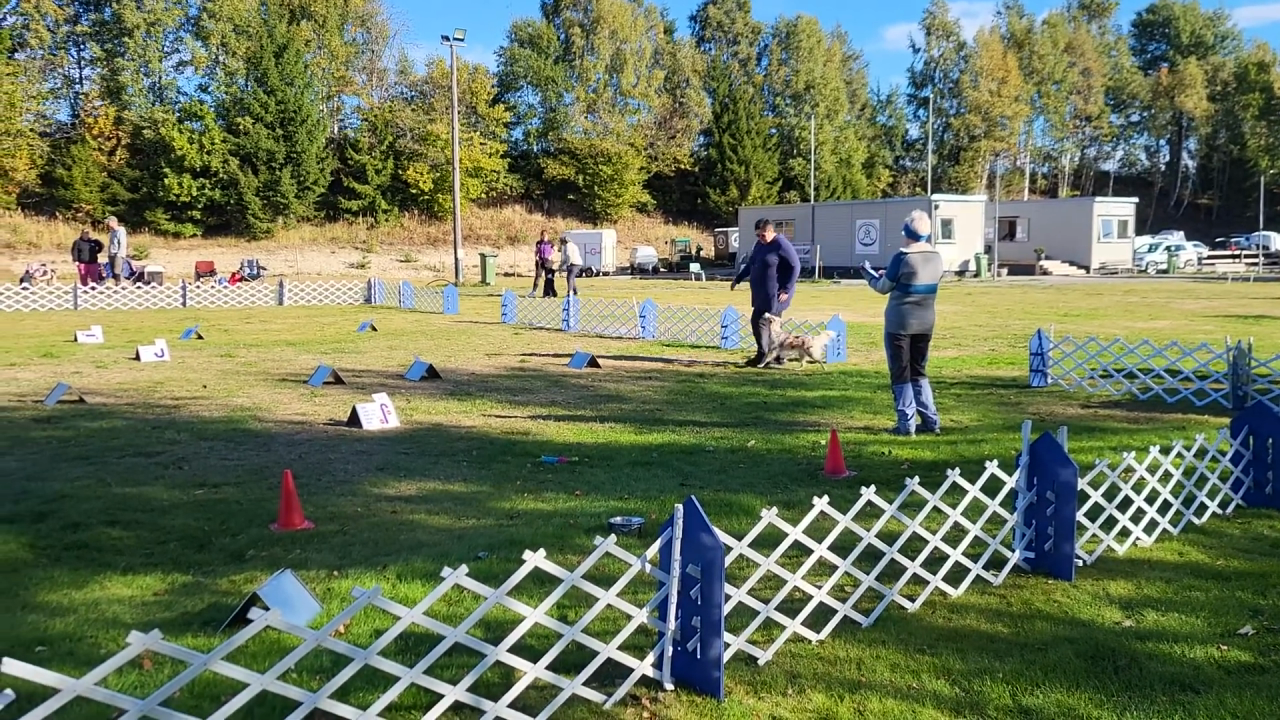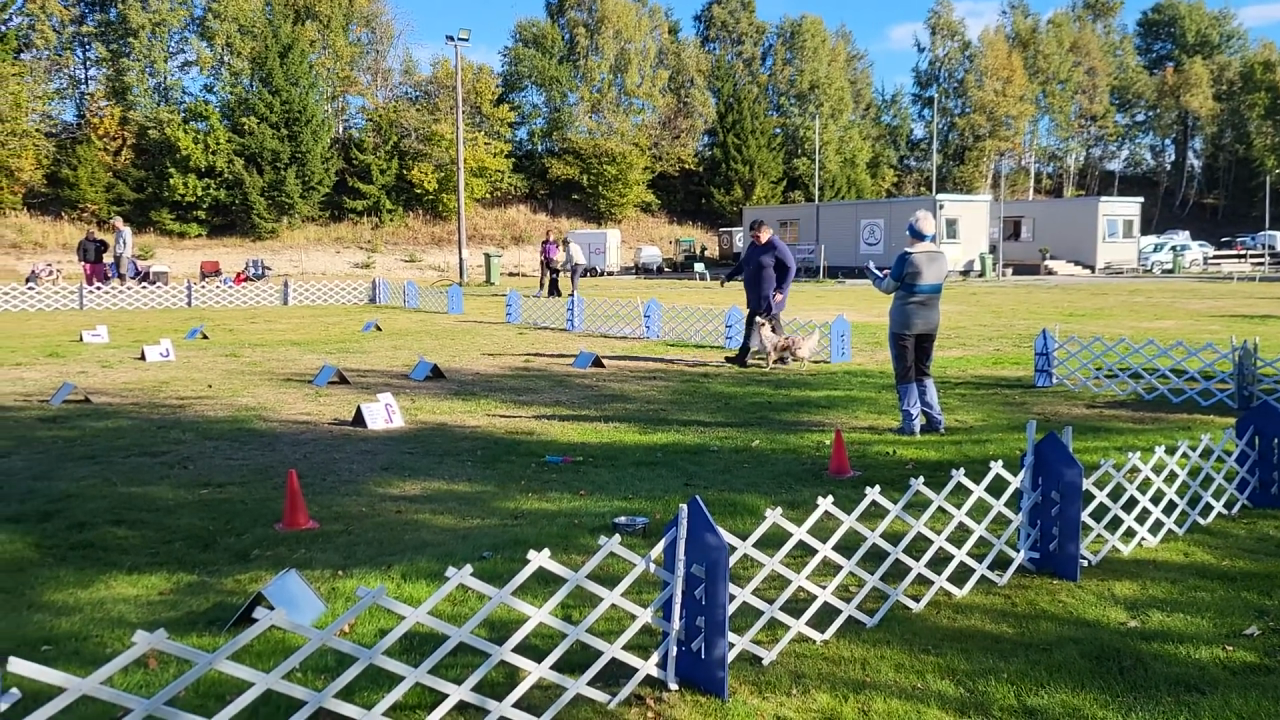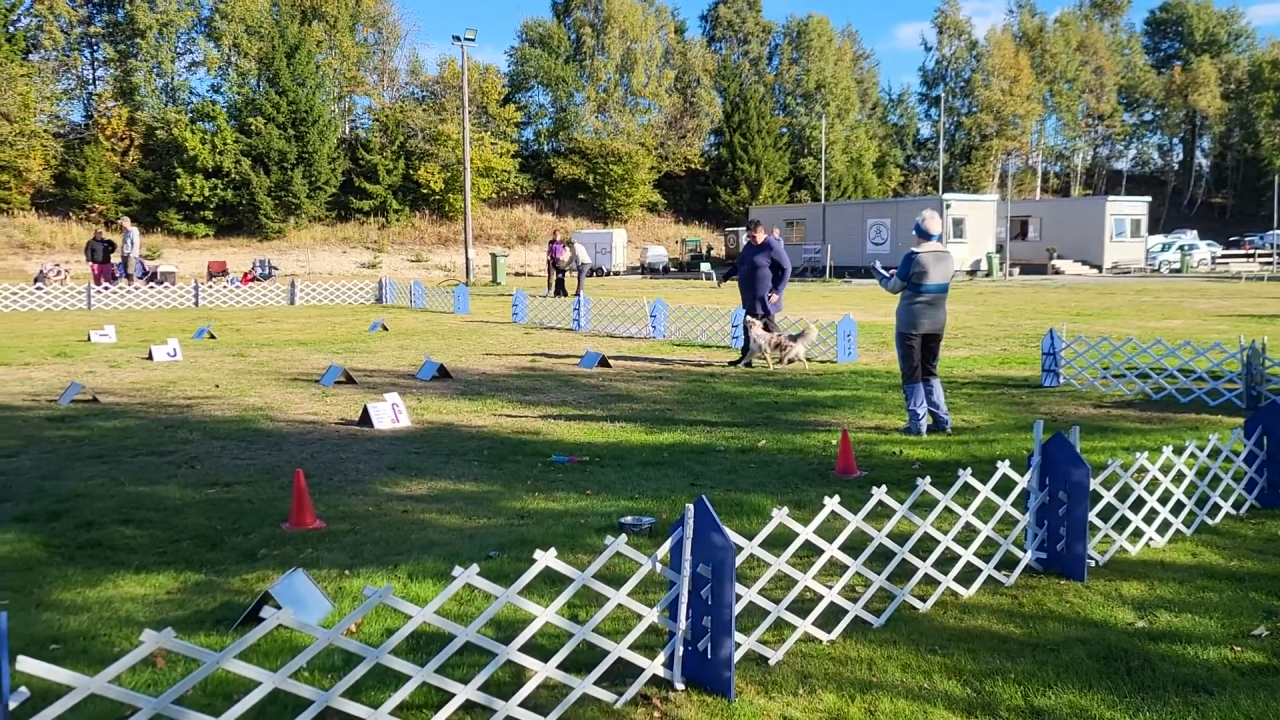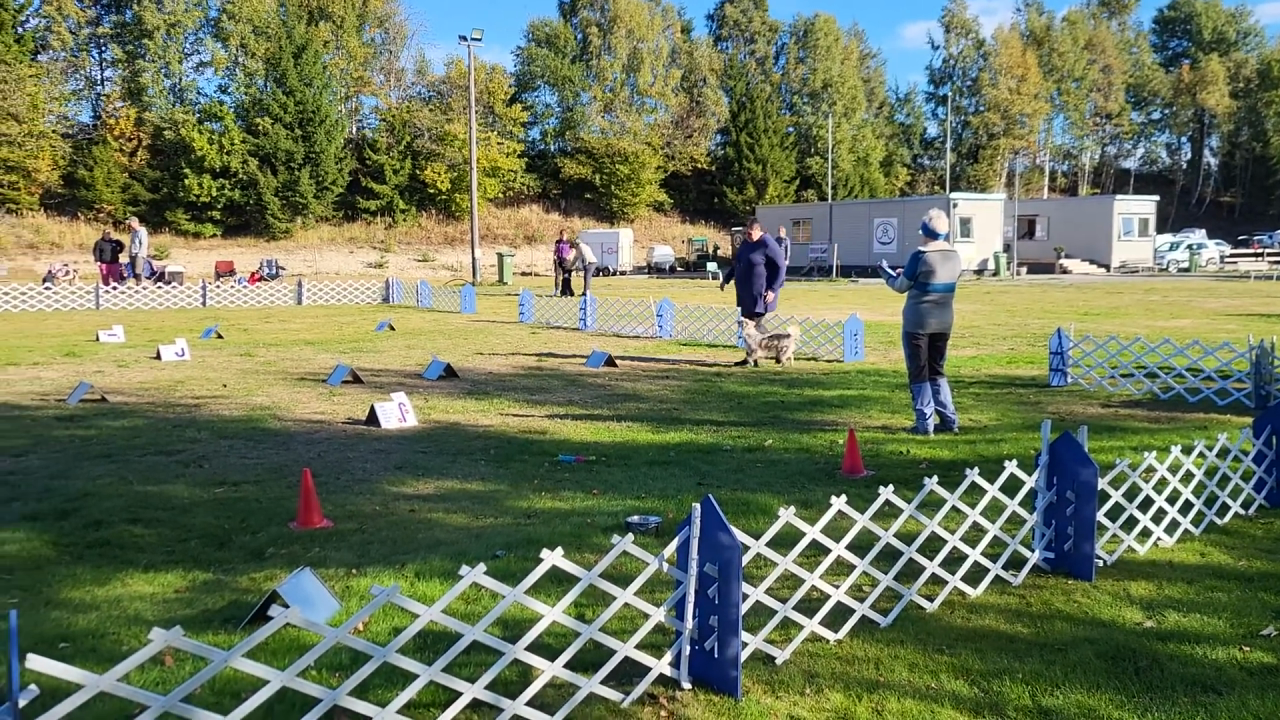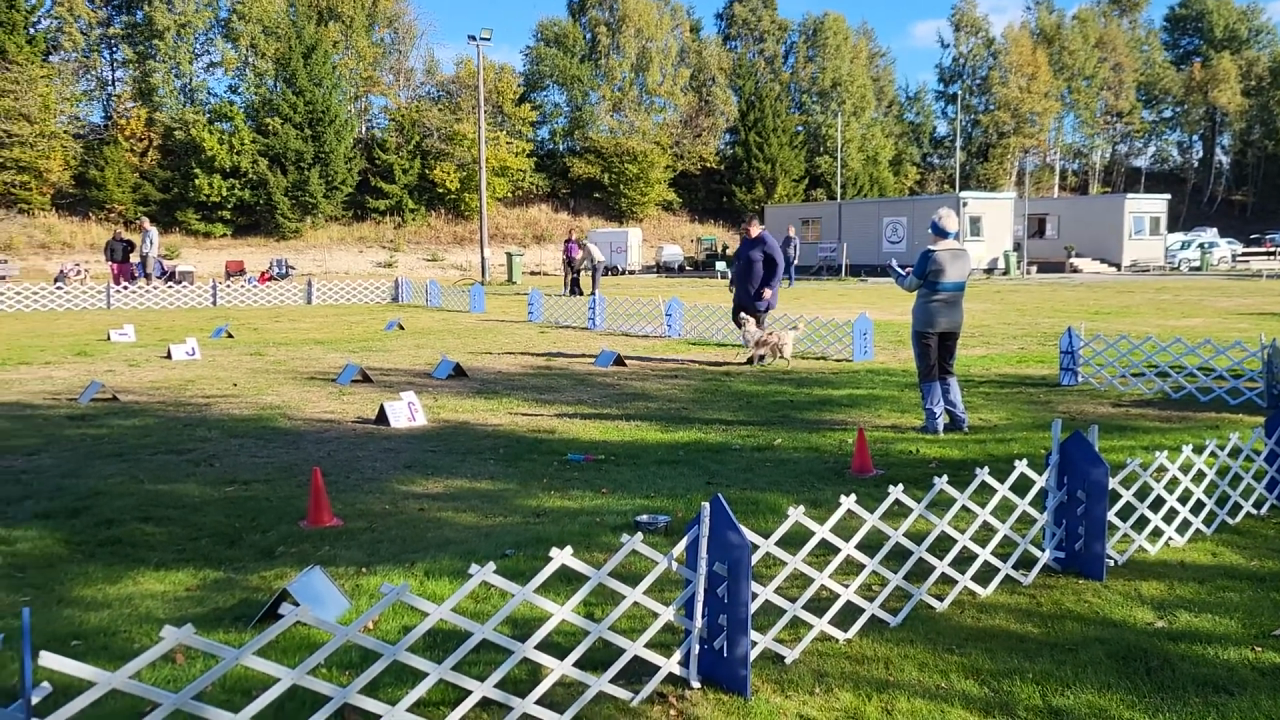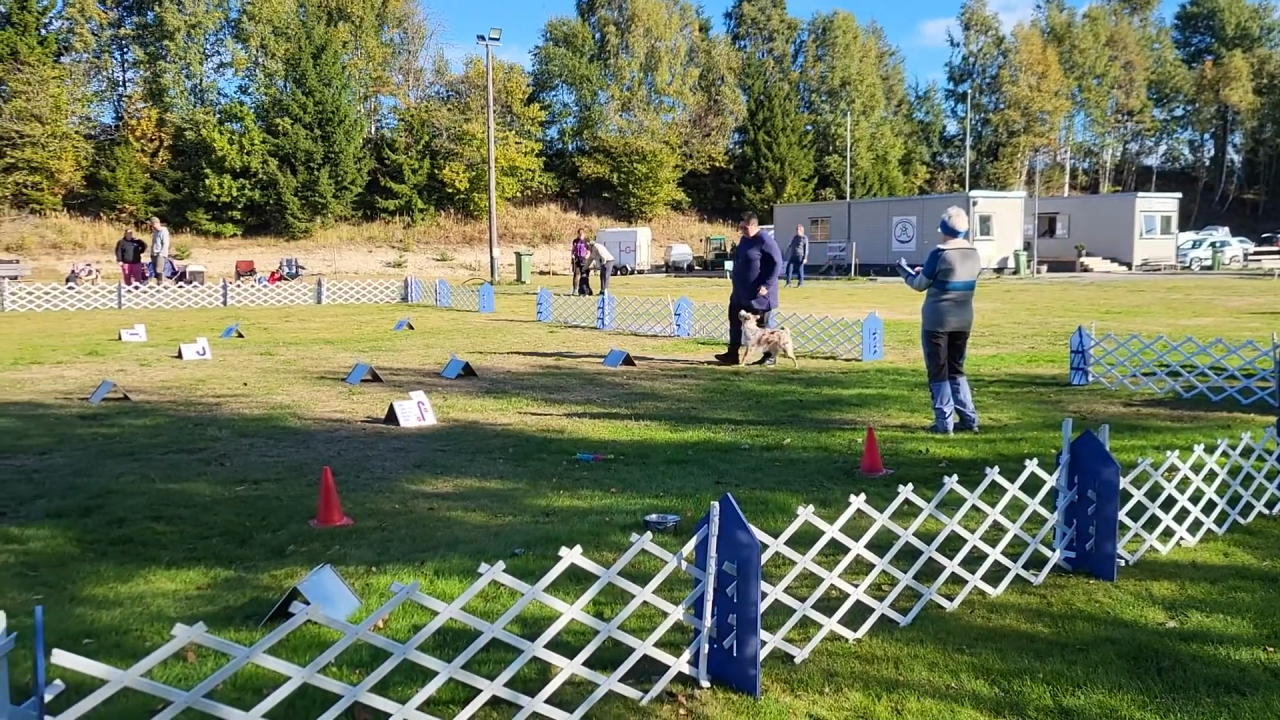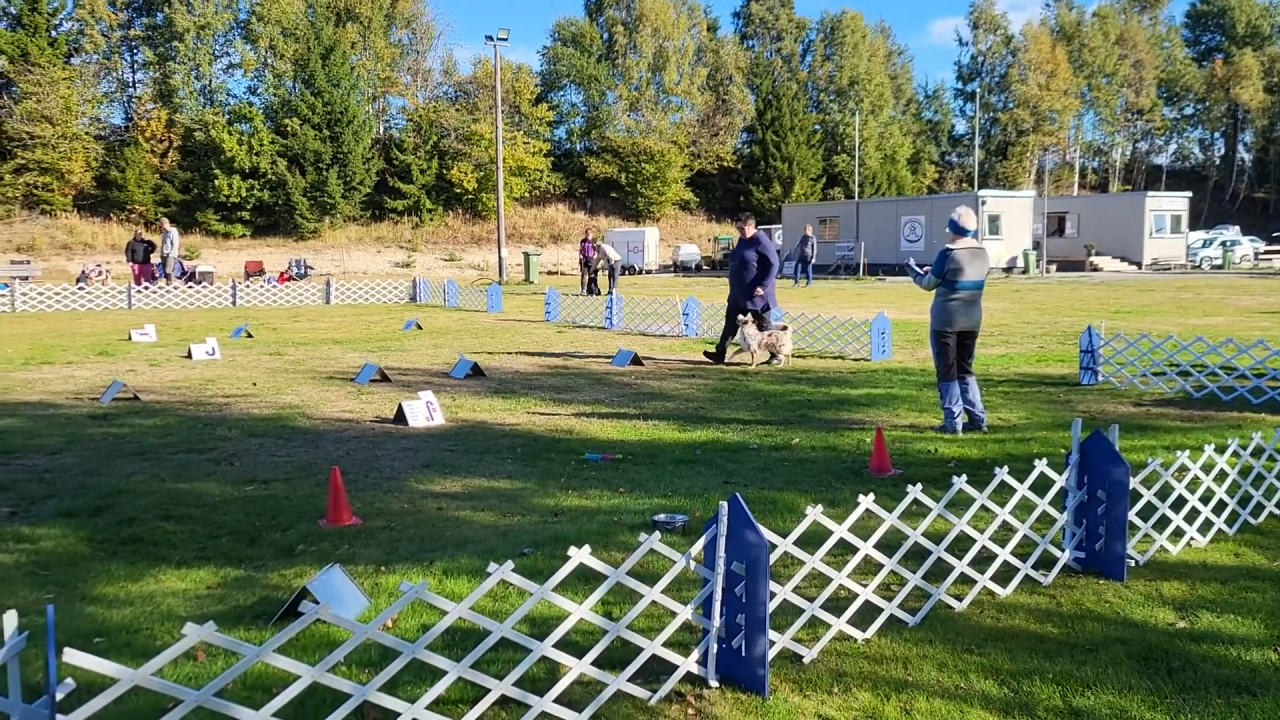
dt=0.1s
person 1, frame 1
left shoulder: (902, 258)
right shoulder: (936, 258)
left elbow: (883, 288)
left wrist: (869, 274)
right wrist: (887, 275)
left hip: (899, 323)
right hip: (925, 323)
left knee: (901, 374)
right knee: (919, 372)
left ankle: (906, 424)
right ankle: (931, 421)
person 1, frame 2
left shoulder: (907, 258)
right shoulder: (941, 258)
left elbow: (888, 288)
left wrist: (873, 273)
right wrist: (893, 276)
left hip: (904, 323)
right hip: (930, 324)
left knee: (905, 374)
right knee: (923, 372)
left ankle: (911, 424)
right ankle: (935, 421)
person 1, frame 3
left shoulder: (914, 257)
right shoulder: (948, 258)
left elbow: (894, 287)
left wrist: (880, 273)
right wrist: (899, 276)
left hip: (911, 323)
right hip: (936, 323)
left knee: (912, 374)
right knee: (930, 372)
left ankle: (918, 424)
right ankle: (942, 421)
person 1, frame 4
left shoulder: (921, 256)
right shoulder: (955, 257)
left elbow: (901, 287)
left wrist: (886, 272)
right wrist: (905, 274)
left hip: (918, 322)
right hip: (943, 322)
left knee: (919, 374)
right knee: (937, 371)
left ankle: (924, 424)
right ankle: (949, 420)
person 1, frame 5
left shoulder: (930, 255)
right shoulder: (964, 256)
left elbow: (911, 286)
left wrist: (897, 271)
right wrist: (915, 273)
left hip: (927, 321)
right hip: (953, 322)
left knee: (929, 373)
right knee: (947, 371)
left ankle: (934, 423)
right ankle: (959, 420)
person 1, frame 6
left shoulder: (940, 254)
right shoulder: (974, 255)
left elbow: (920, 285)
left wrist: (905, 270)
right wrist: (924, 272)
left hip: (937, 320)
right hip: (963, 321)
left knee: (938, 372)
right knee: (956, 370)
left ankle: (944, 423)
right ankle: (969, 419)
person 1, frame 7
left shoulder: (948, 254)
right shoulder: (983, 254)
left elbow: (929, 284)
left wrist: (914, 270)
right wrist: (933, 272)
left hip: (945, 320)
right hip: (972, 320)
left knee: (947, 372)
right knee: (965, 370)
left ankle: (953, 423)
right ankle: (978, 419)
